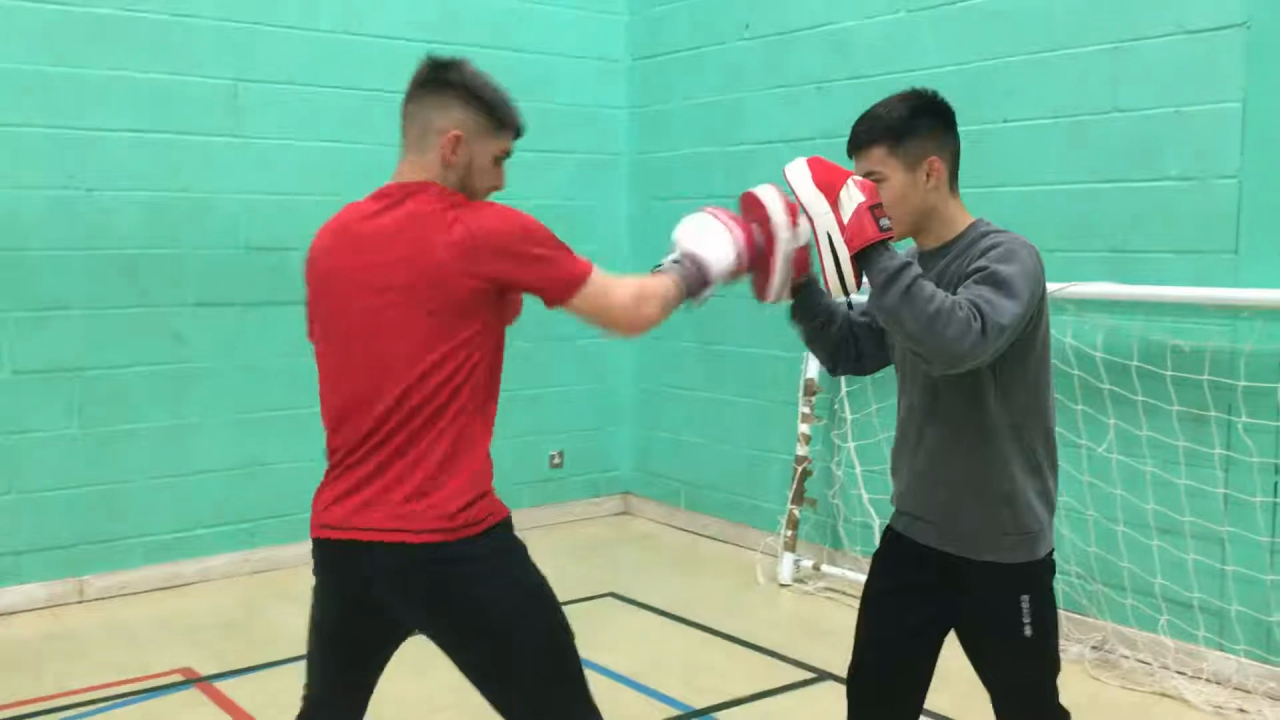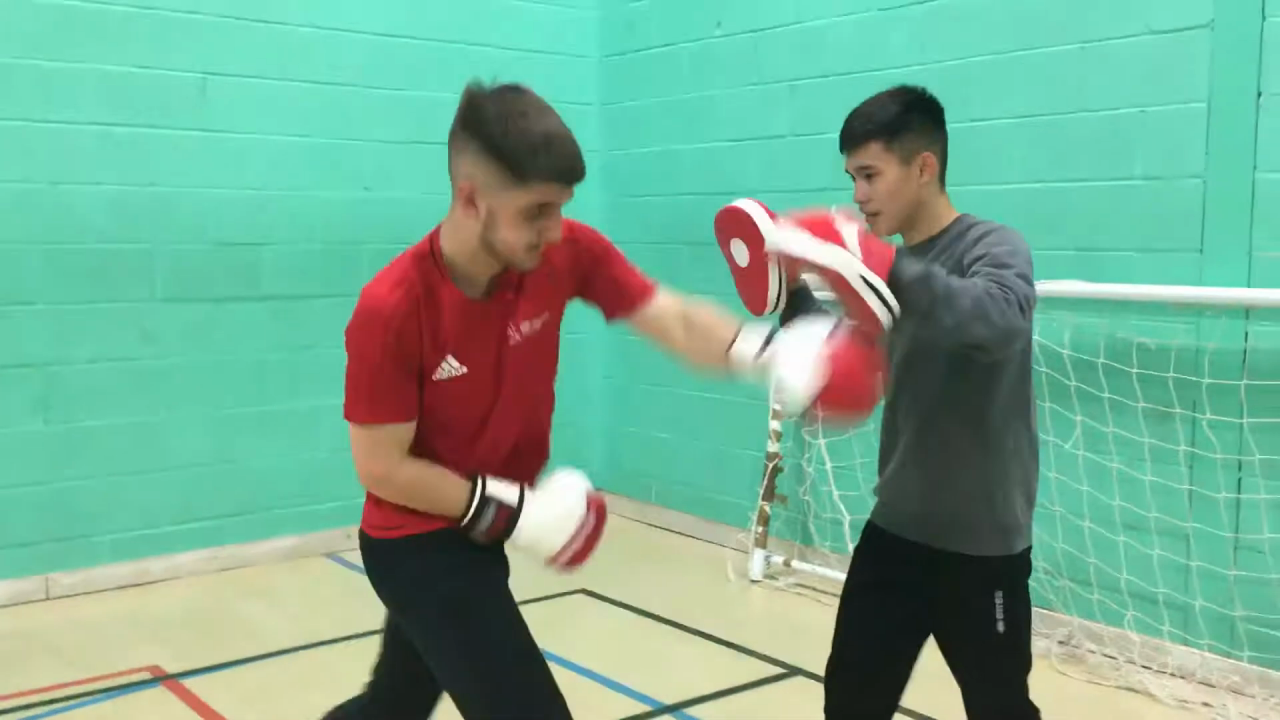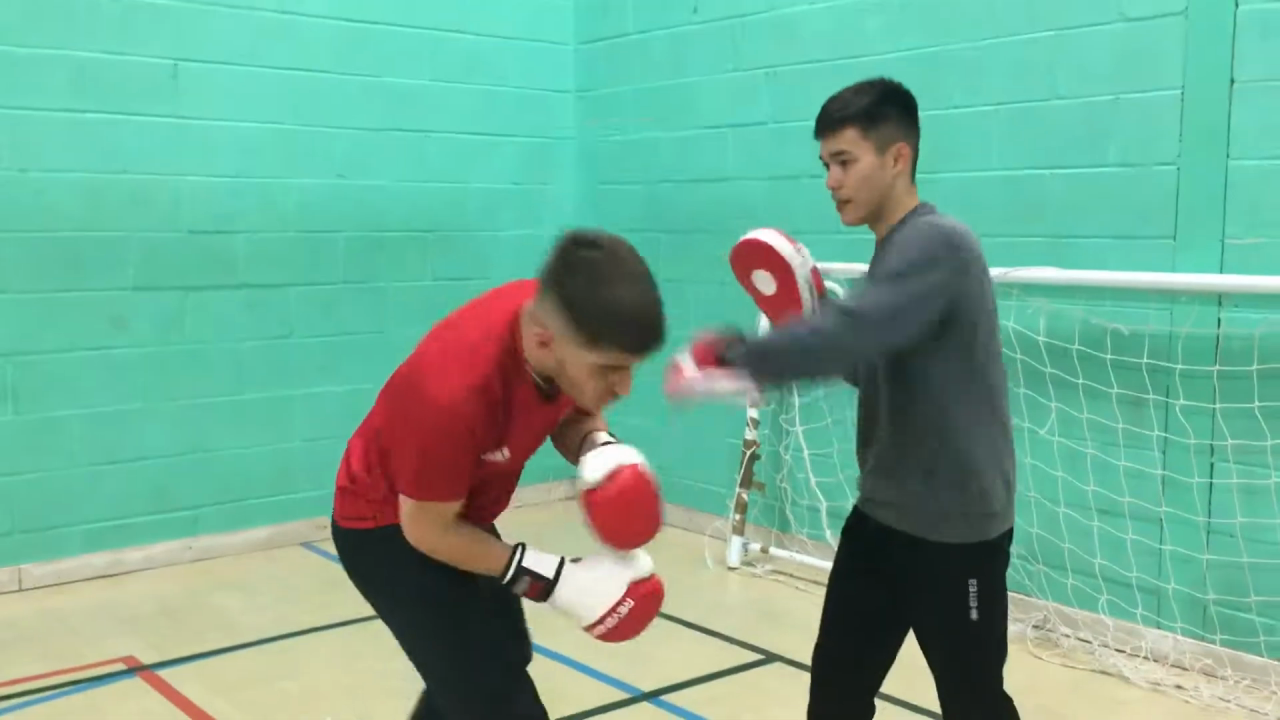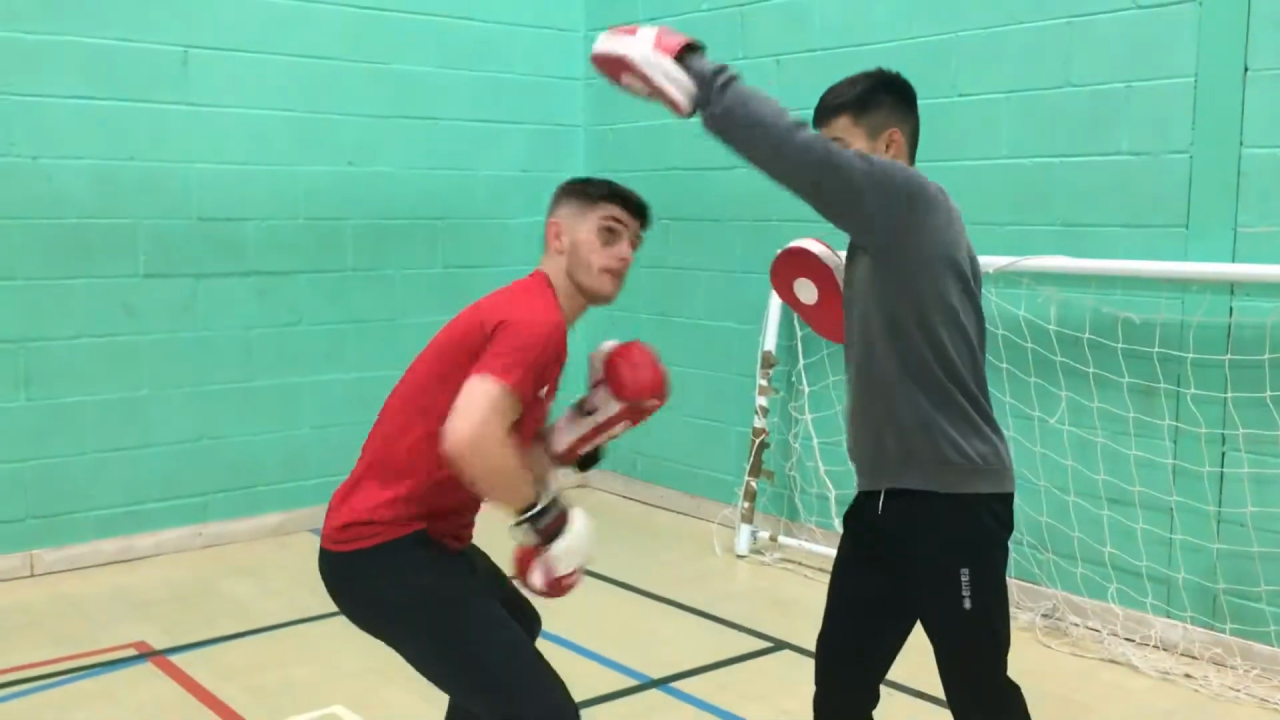
dt=0.3s
person 1, frame 1
left shoulder: (1006, 257)
right shoulder: (915, 268)
left elbow: (956, 341)
right elbow: (852, 349)
left wrist: (868, 253)
right wrist: (801, 286)
left hip: (1004, 549)
right hip: (915, 536)
person 1, frame 2
left shoulder: (992, 249)
right shoulder: (895, 267)
left elbow: (1000, 317)
left wrist: (893, 272)
right wrist: (794, 301)
left hip: (982, 542)
right hip: (896, 529)
person 1, frame 3
left shoulder: (937, 245)
right shoulder: (893, 254)
left elbow: (856, 332)
left wrist: (726, 354)
right wrist: (806, 309)
left hip: (956, 529)
right hip: (882, 517)
person 1, frame 4
left shoulder: (910, 202)
right shoulder: (894, 226)
left elbow: (798, 151)
left wrist: (690, 70)
right wrist: (849, 317)
left hip: (955, 497)
right hip: (888, 493)
person 2, frame 1
left shoulder: (331, 241)
right shoulder: (487, 231)
right elbow: (626, 311)
right wrist: (700, 265)
left hip: (343, 538)
right hip: (449, 541)
person 2, frame 2
left shoulder: (561, 252)
right shoulder: (388, 309)
left elbow: (671, 319)
right elbow: (379, 467)
left wrist: (766, 346)
right wrist: (511, 506)
left hip: (488, 525)
right hip: (417, 542)
person 2, frame 3
left shoulder: (584, 346)
right shoulder: (454, 391)
left elbow: (577, 421)
right elbow: (427, 529)
left wrist: (605, 457)
right wrist: (553, 578)
left hip: (463, 525)
right hip: (383, 526)
person 2, frame 4
left shoulder: (535, 341)
right shoulder: (530, 316)
left elbow: (508, 470)
right elbow: (467, 441)
left wrist: (586, 423)
right wrist: (551, 521)
left hip: (403, 538)
right hip: (384, 549)
left knee: (511, 634)
